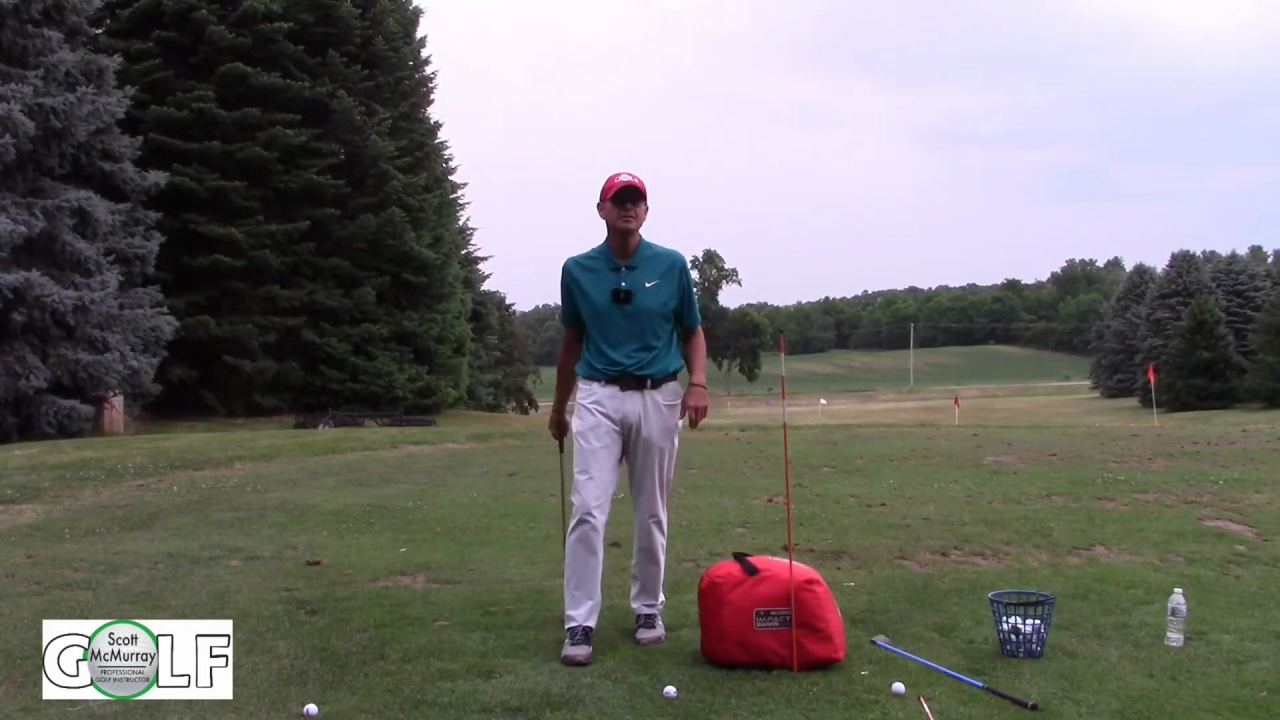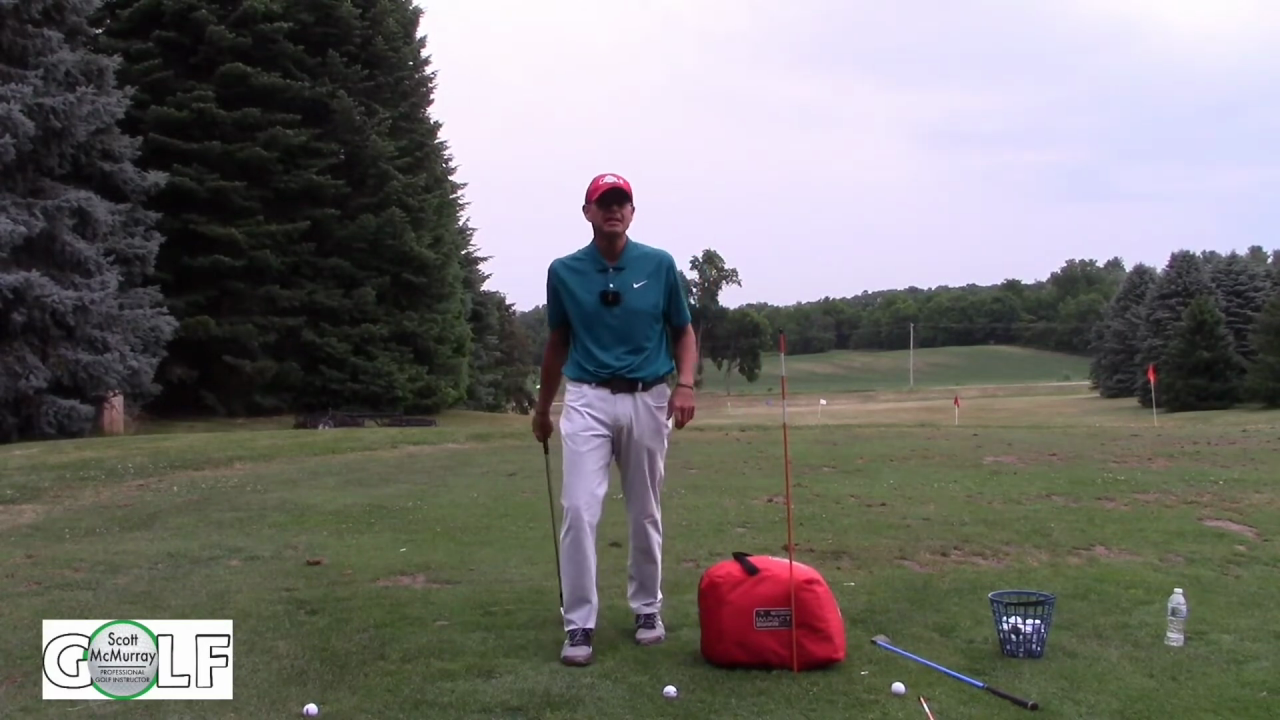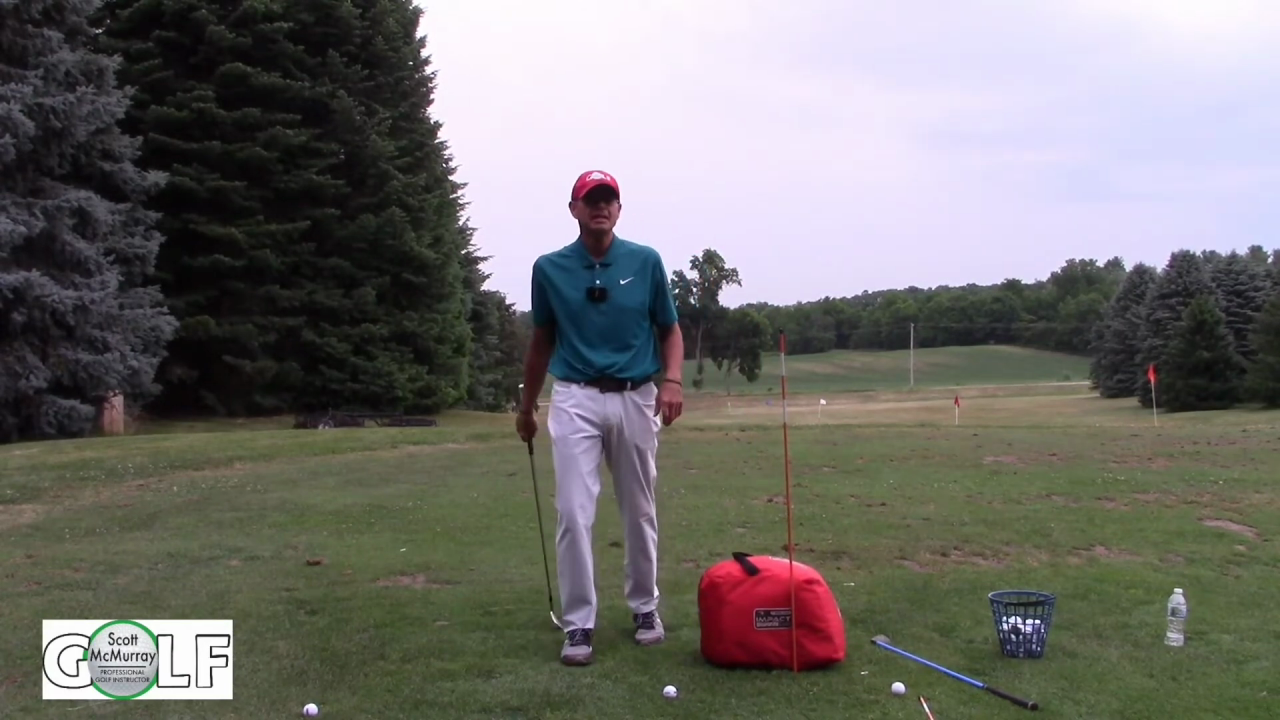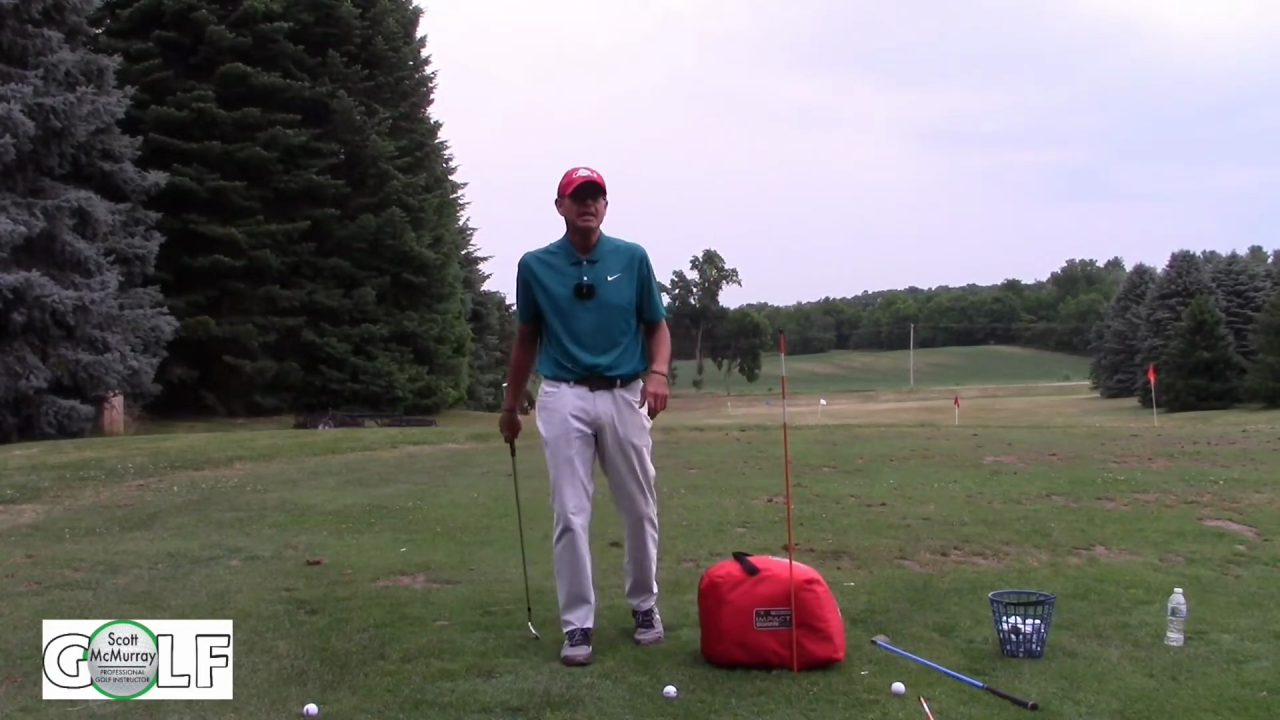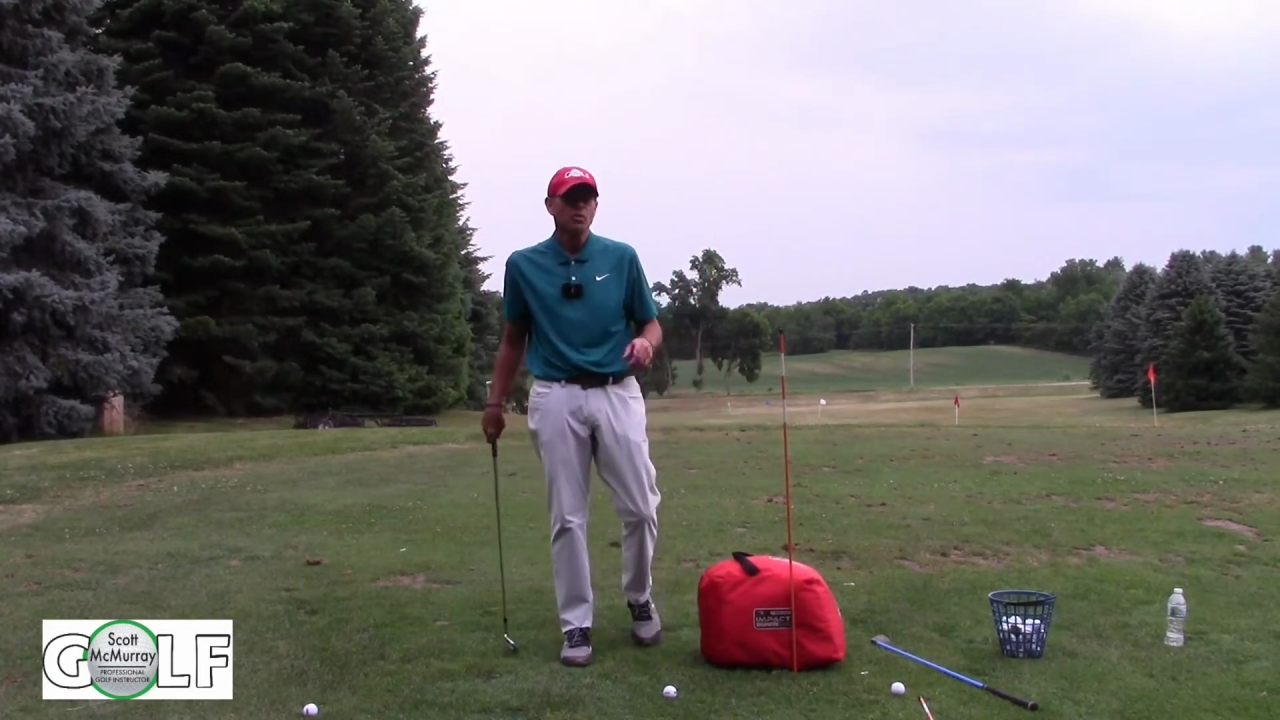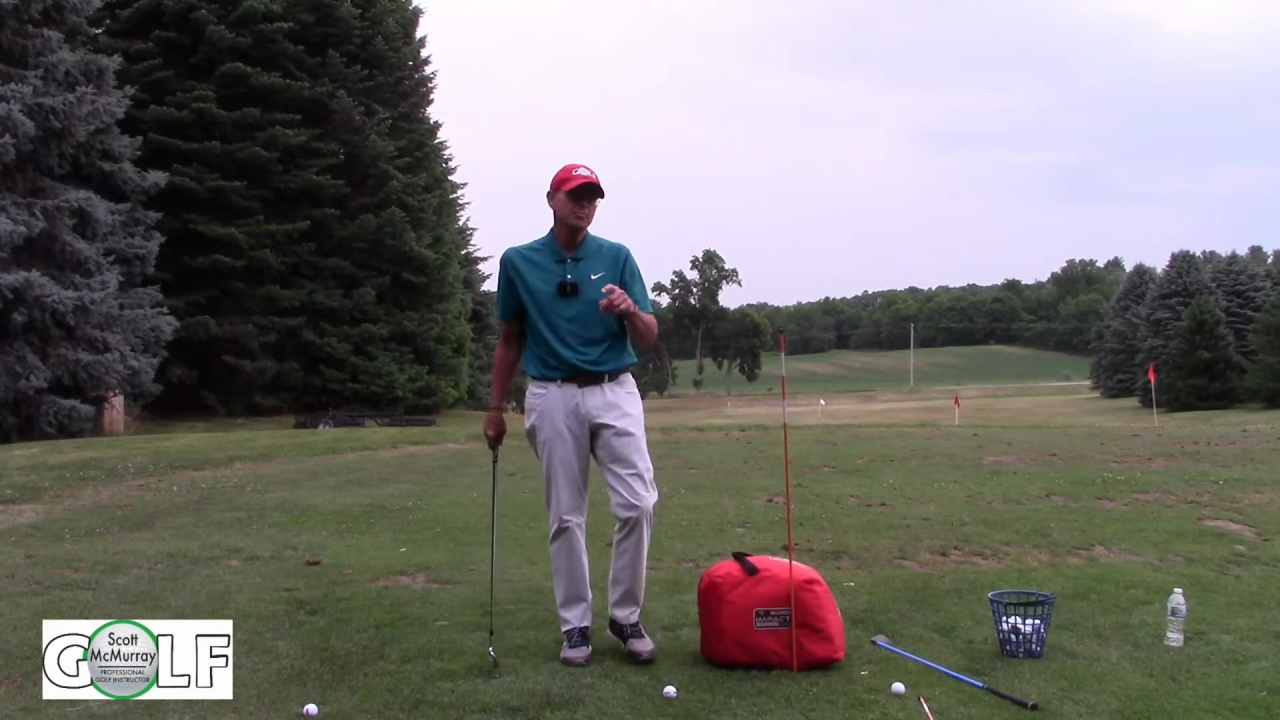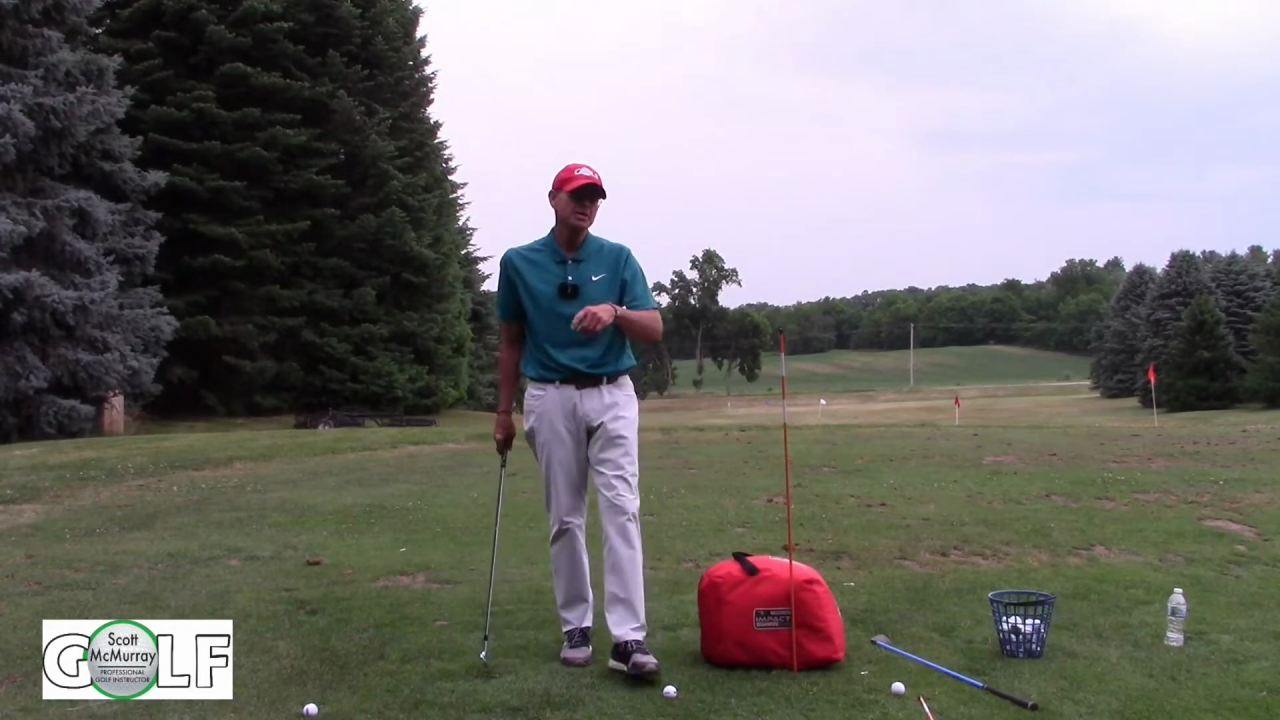
dt=0.2s
person 1, frame 1
left shoulder: (672, 265)
right shoulder: (577, 269)
left elbow: (692, 331)
right elbow: (572, 342)
left wrist: (697, 383)
right wrist: (559, 407)
left hip: (658, 399)
right hip: (598, 398)
left knee: (651, 513)
right knee: (589, 510)
left ankle: (648, 608)
right ankle: (580, 624)
person 1, frame 2
left shoulder: (659, 265)
right shoulder: (563, 271)
left elbow: (682, 332)
right elbow: (557, 343)
left wrist: (685, 384)
right wrist: (542, 407)
left hip: (647, 400)
right hip: (586, 401)
left knee: (645, 514)
right knee: (579, 512)
left ankle: (646, 607)
right ankle: (580, 625)
person 1, frame 3
left shoulder: (646, 262)
right shoulder: (548, 268)
left elbow: (669, 329)
right elbow: (541, 341)
left wrist: (672, 380)
right wrist: (526, 406)
left hip: (635, 399)
right hip: (574, 401)
left knee: (639, 514)
right knee: (574, 515)
left ankle: (644, 606)
right ankle: (578, 626)
person 1, frame 4
left shoulder: (633, 258)
right shoulder: (535, 265)
left elbow: (657, 326)
right elbow: (526, 339)
left wrist: (658, 373)
right wrist: (510, 404)
left hip: (625, 398)
right hip: (564, 400)
left knee: (639, 511)
right knee: (571, 517)
left ankle: (643, 603)
right ankle: (577, 625)
person 1, frame 5
left shoulder: (623, 258)
right shoulder: (523, 264)
left elbow: (652, 325)
right elbow: (513, 339)
left wrist: (646, 343)
right wrist: (495, 403)
left hip: (618, 394)
right hip: (556, 399)
left knee: (640, 506)
right knee: (568, 517)
left ankle: (639, 595)
right ankle: (577, 625)
person 1, frame 6
left shoulder: (618, 257)
right shoulder: (517, 262)
left elbow: (649, 335)
right elbow: (509, 341)
left wrist: (627, 307)
right wrist: (496, 408)
left hip: (615, 393)
right hip: (552, 398)
left knee: (636, 504)
right knee: (565, 516)
left ankle: (626, 618)
right ankle: (576, 626)
person 1, frame 7
left shoulder: (619, 258)
right shoulder: (518, 262)
left elbow: (654, 329)
right elbow: (511, 342)
left wrist: (615, 313)
right wrist: (504, 410)
left hip: (611, 396)
right hip: (550, 399)
left knee: (621, 511)
right knee: (565, 519)
left ankle: (629, 638)
right ankle: (576, 626)
